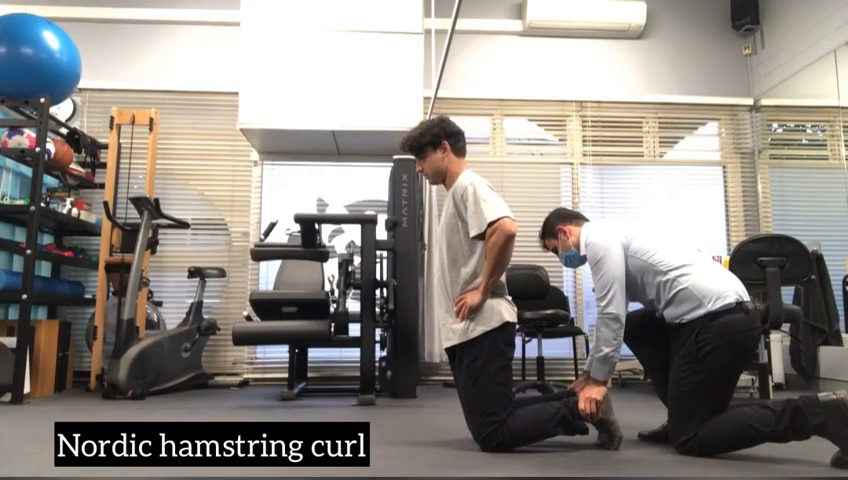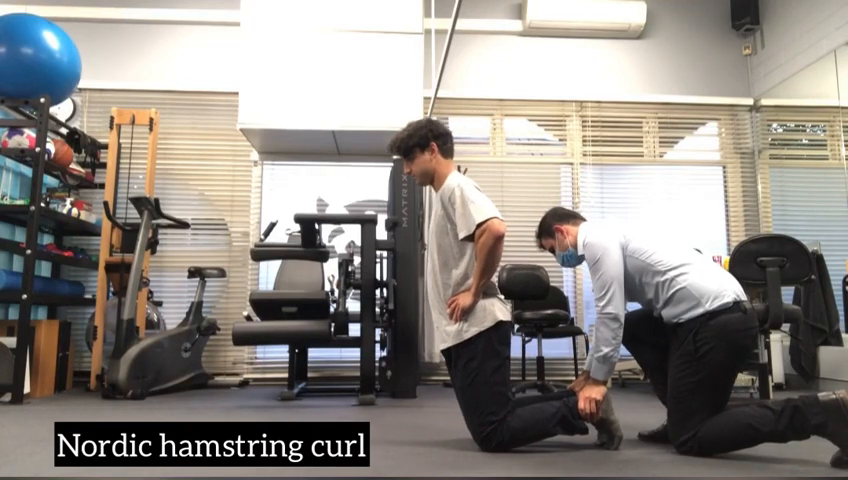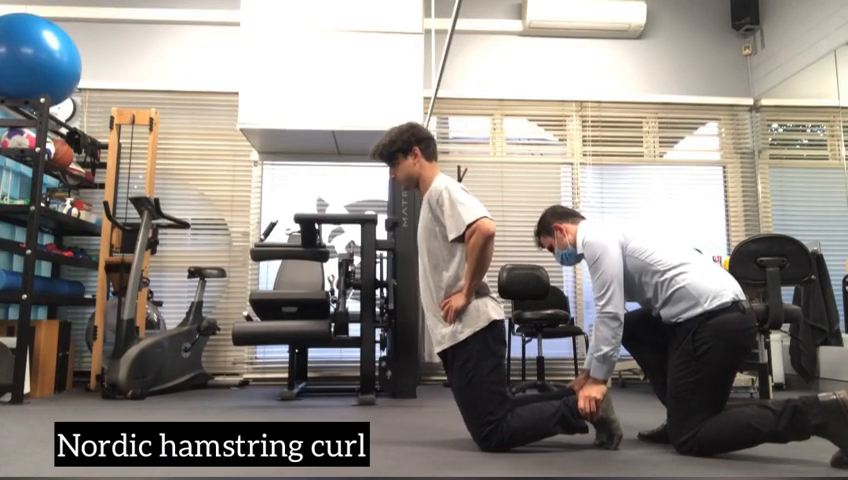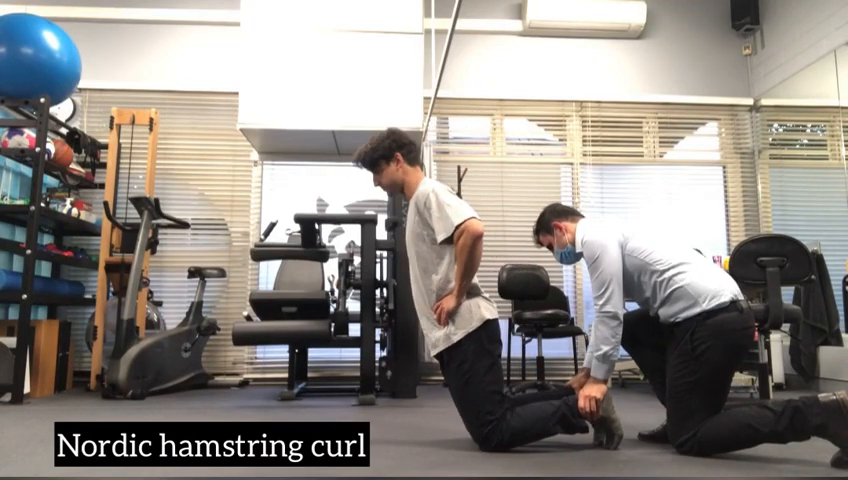
dt=0.4s
person 1, frame 1
left shoulder: (468, 186)
right shoulder: (456, 193)
left elbow: (505, 229)
left wrist: (483, 291)
left hip: (481, 326)
right hip: (467, 328)
left knee: (493, 434)
right knee: (490, 421)
left ankle: (583, 408)
right ankle: (576, 402)
person 1, frame 2
left shoulder: (456, 188)
right shoulder: (445, 194)
left elbow: (494, 230)
left wrist: (474, 292)
left hip: (476, 326)
right hip: (462, 329)
left knee: (493, 434)
right knee: (492, 419)
left ankle: (583, 408)
right ankle: (576, 401)
person 1, frame 3
left shoulder: (443, 190)
right shoulder: (432, 197)
left elbow: (484, 230)
left wrist: (466, 293)
left hip: (470, 327)
right hip: (458, 330)
left knee: (493, 433)
right knee: (491, 419)
right ankle: (577, 400)
person 1, frame 4
left shoulder: (428, 193)
right shoulder: (419, 201)
left elbow: (473, 231)
left wrist: (457, 294)
left hip: (464, 327)
right hip: (453, 331)
left knee: (492, 433)
right knee: (493, 417)
right ankle: (578, 399)
person 2, frame 1
left shoulder: (599, 238)
right shoulder: (611, 238)
left elbow: (611, 315)
right elbow: (615, 317)
left wrist: (598, 380)
right wrist: (588, 372)
left hip: (719, 323)
right hip: (720, 315)
left knee: (690, 439)
right knee: (634, 327)
left ankle: (822, 412)
right ankle: (683, 415)
person 2, frame 2
left shoulder: (597, 238)
right shoulder: (610, 238)
left elbow: (611, 315)
right elbow: (613, 315)
left wrist: (598, 379)
right wrist: (587, 372)
left hip: (716, 322)
right hip: (718, 314)
left knee: (690, 438)
right knee: (632, 329)
left ankle: (822, 413)
right ankle: (682, 415)
person 2, frame 3
left shoulder: (596, 238)
right shoulder: (608, 237)
left elbow: (610, 314)
right elbow: (611, 314)
left wrist: (597, 378)
right wrist: (587, 371)
left hip: (714, 322)
right hip: (717, 314)
left knee: (690, 439)
right knee: (631, 328)
left ankle: (821, 413)
right ankle: (682, 414)
person 2, frame 4
left shoulder: (596, 237)
right shoulder: (607, 237)
left elbow: (609, 313)
right elbow: (610, 314)
left wrist: (598, 378)
right wrist: (587, 370)
left hip: (712, 321)
right hip: (715, 314)
left knee: (690, 438)
right knee: (630, 330)
left ankle: (822, 413)
right ankle: (681, 414)
